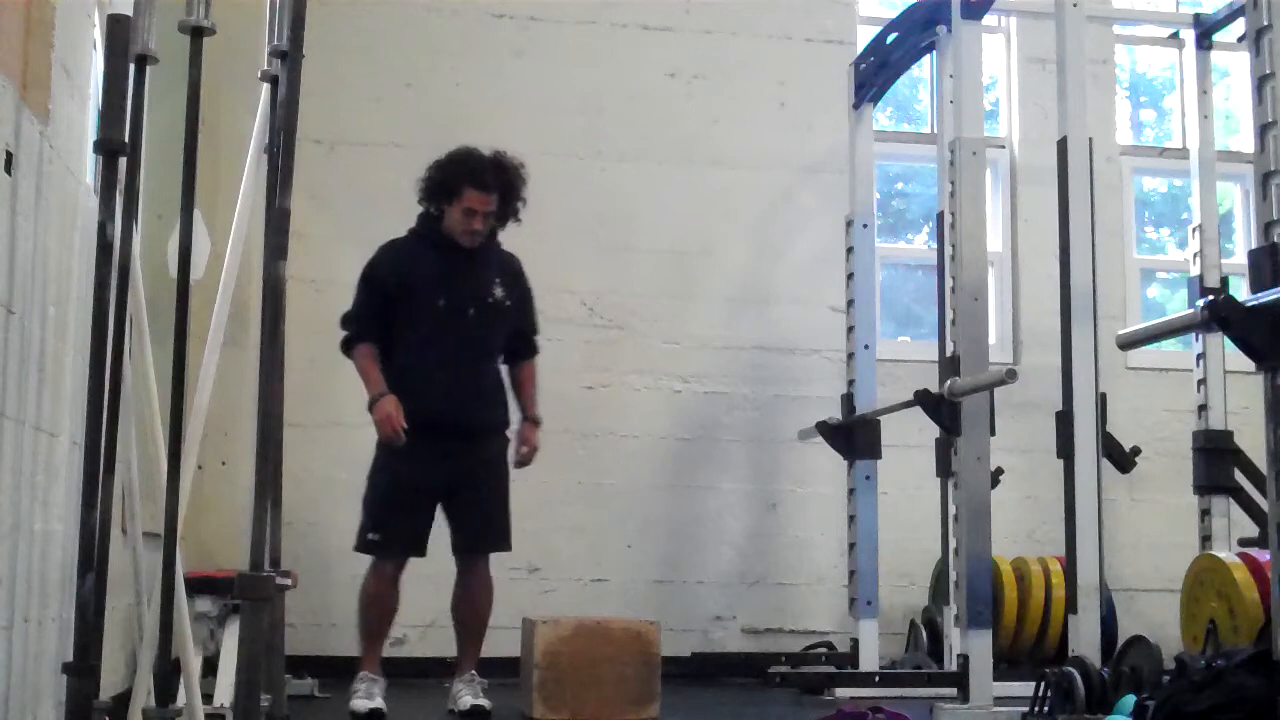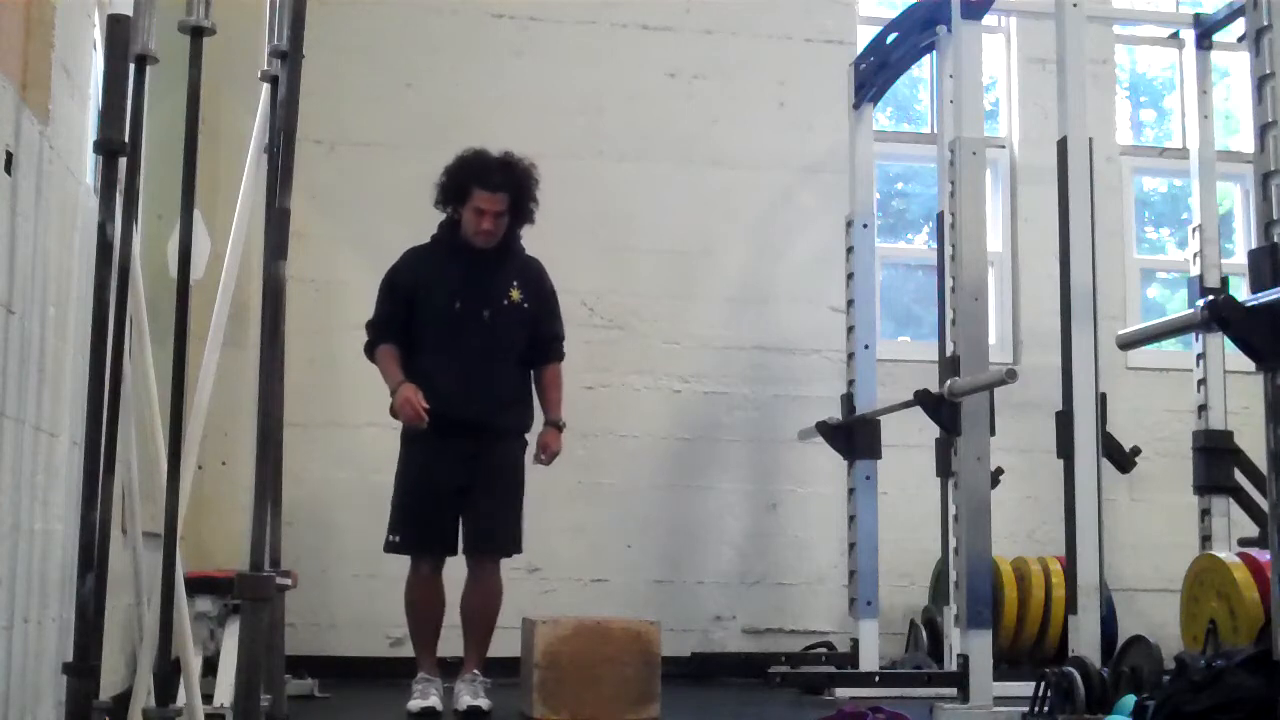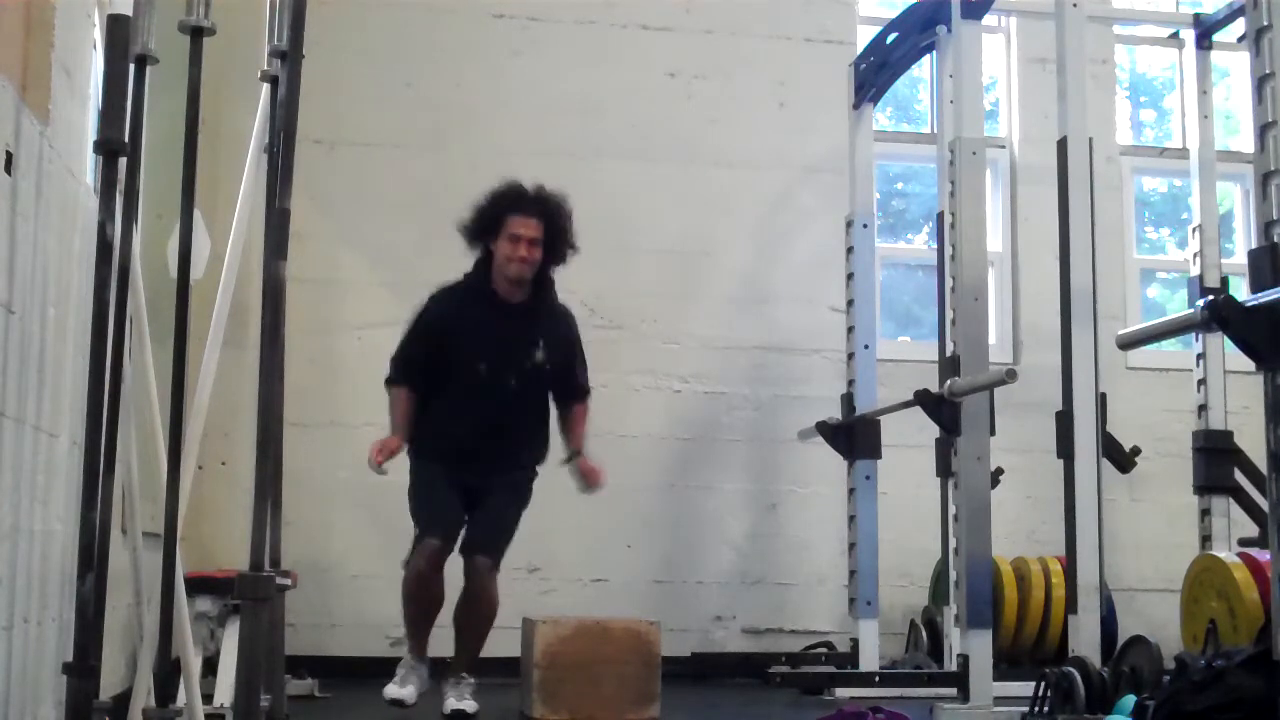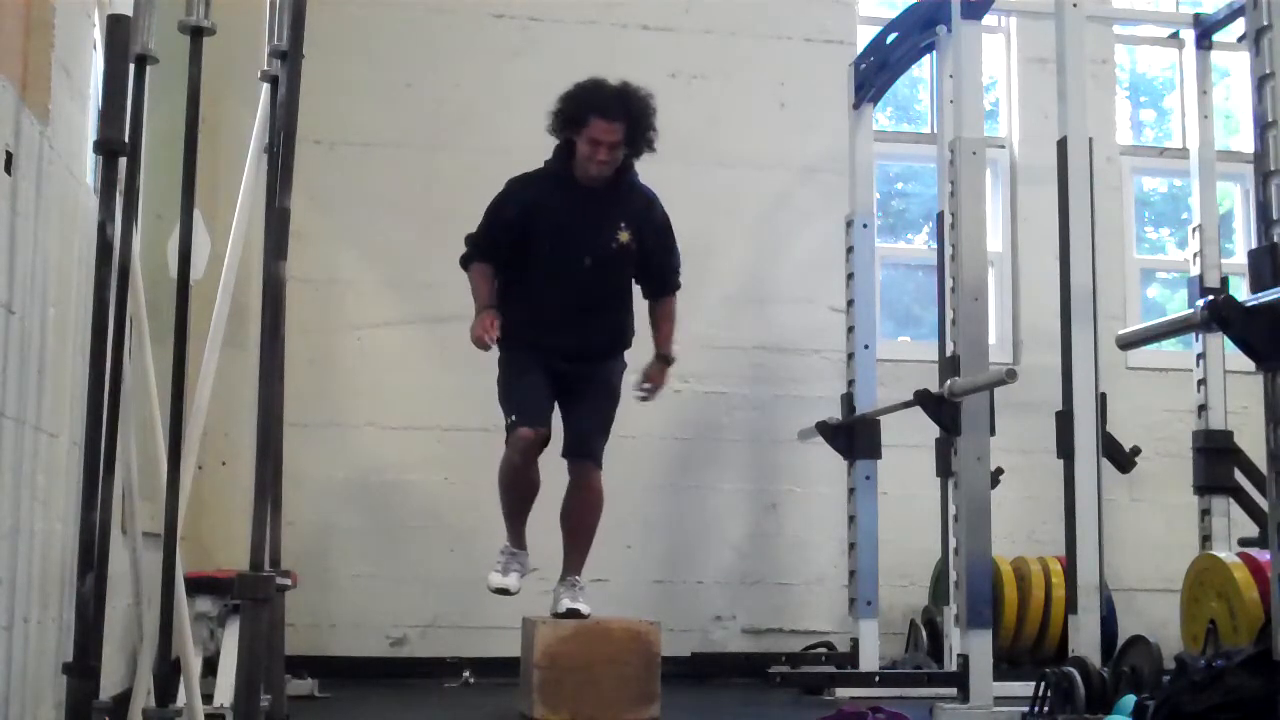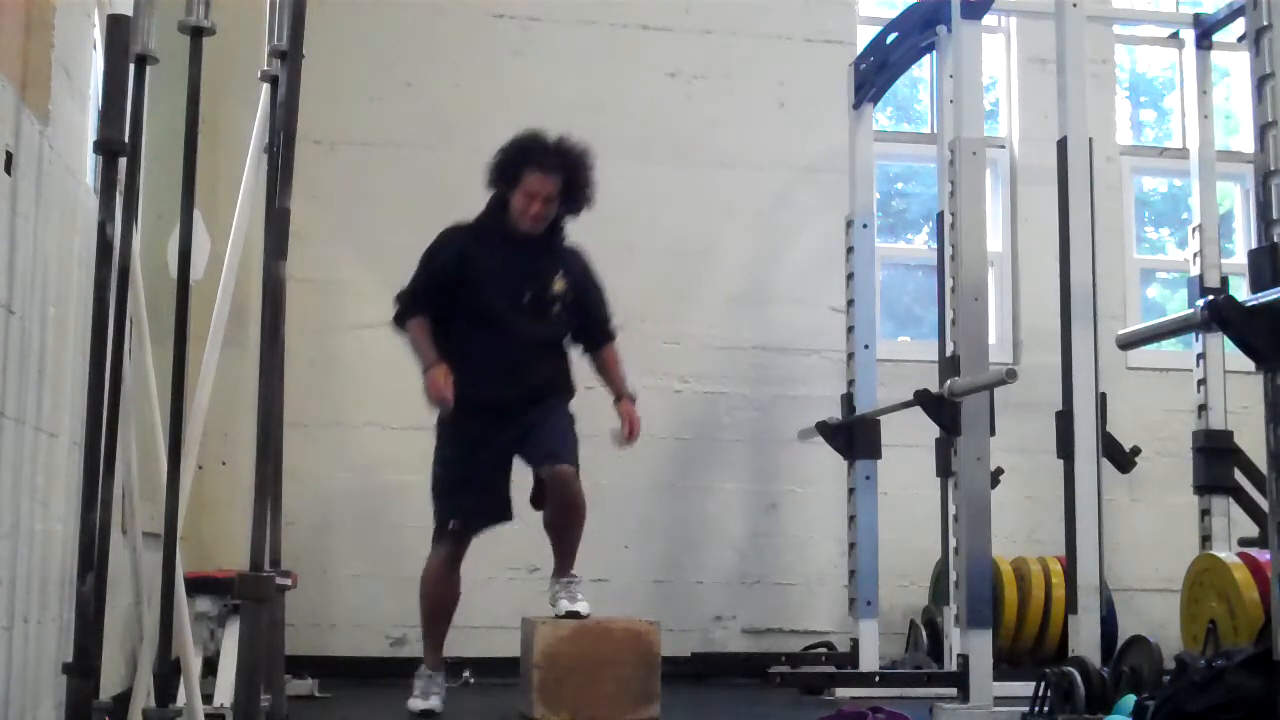
dt=1s
person 1, frame 1
left shoulder: (506, 270)
right shoulder: (398, 259)
left elbow: (522, 351)
right elbow: (361, 336)
left wrist: (530, 418)
right wrist: (381, 394)
left hip: (482, 440)
right hip: (411, 436)
left knee: (476, 559)
right knee: (388, 557)
person 1, frame 2
left shoulder: (529, 276)
right shoulder: (418, 267)
left elbow: (547, 355)
right elbow: (383, 337)
left wrist: (553, 422)
right wrist: (400, 385)
left hip: (500, 442)
right hip: (430, 438)
left knee: (486, 560)
right knee: (426, 559)
person 1, frame 3
left shoulder: (555, 324)
right shoulder: (449, 308)
left elbow: (572, 394)
right elbow: (405, 377)
left wrist: (577, 454)
right wrist: (398, 434)
left hip: (507, 470)
right hip: (439, 459)
left knee: (481, 568)
right knee: (430, 549)
left ankle: (461, 677)
right ankle: (414, 661)
person 1, frame 4
left shoulder: (641, 207)
right shoulder: (528, 193)
left elbow: (662, 286)
right elbow: (482, 254)
left wrist: (663, 356)
right wrist: (486, 310)
left hip: (598, 358)
right hip: (528, 347)
left knee: (585, 466)
right knee: (525, 439)
left ankle: (571, 584)
right ankle: (514, 549)
person 1, frame 5
left shoulder: (569, 264)
right shoulder: (461, 245)
left elbow: (597, 335)
right elbow: (413, 309)
left wrist: (623, 395)
right wrist: (433, 365)
left hip: (542, 403)
right hip: (471, 411)
left knee: (563, 477)
right knee: (450, 542)
left ankle: (564, 581)
right ankle: (431, 669)
